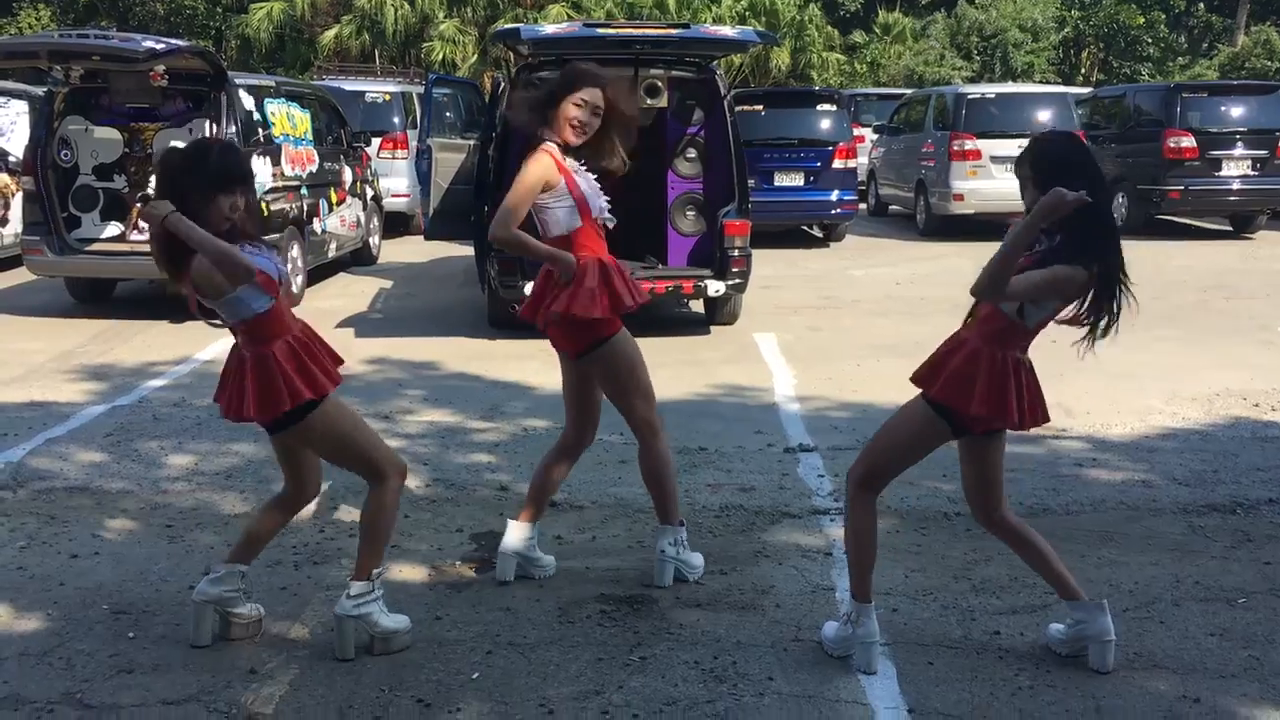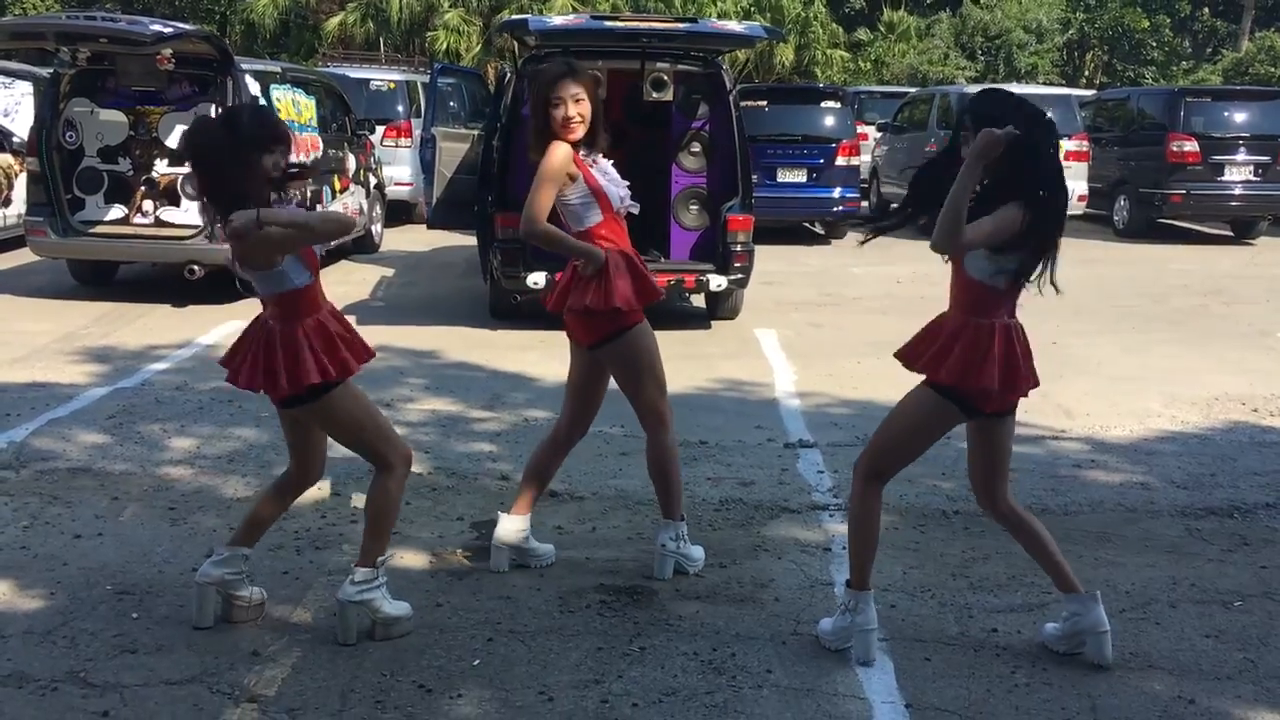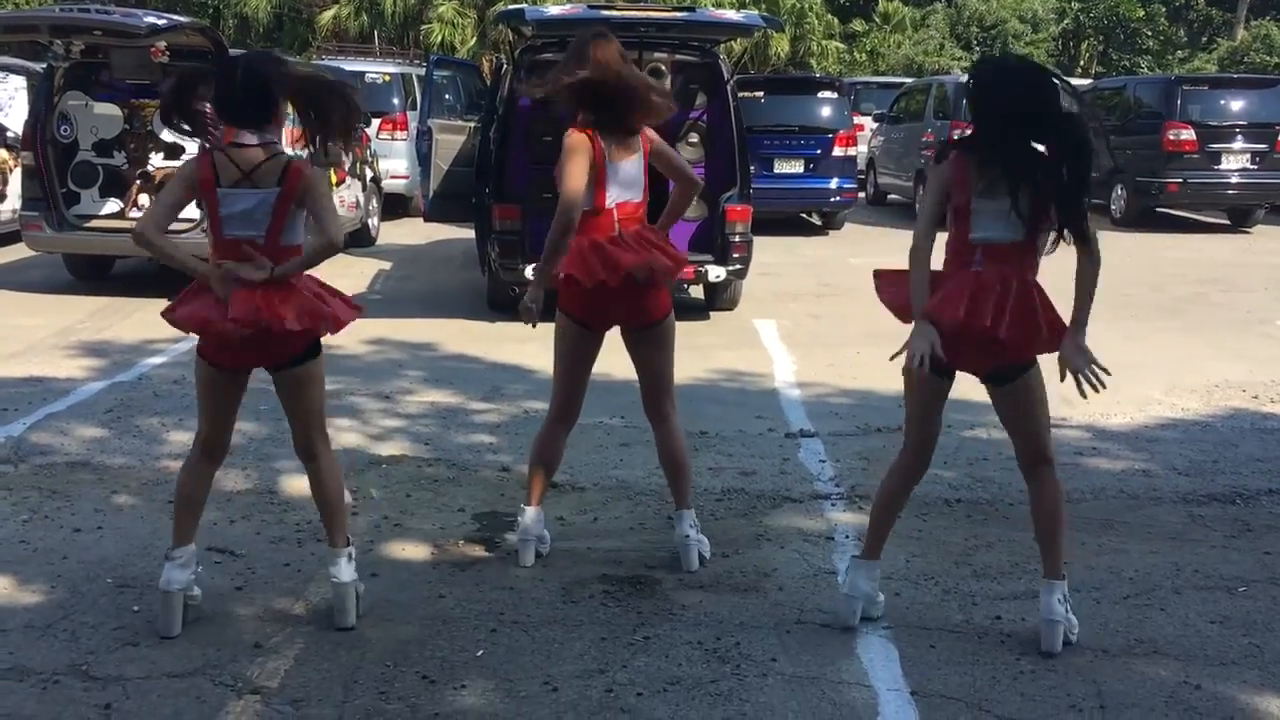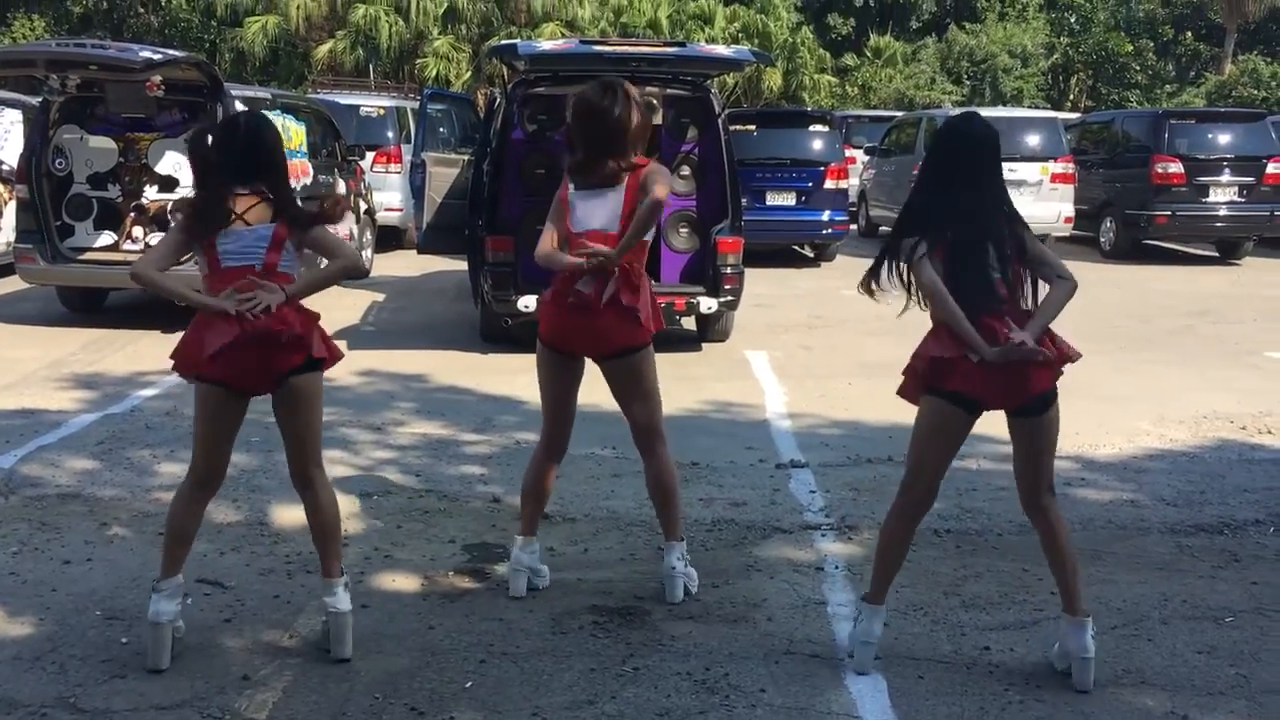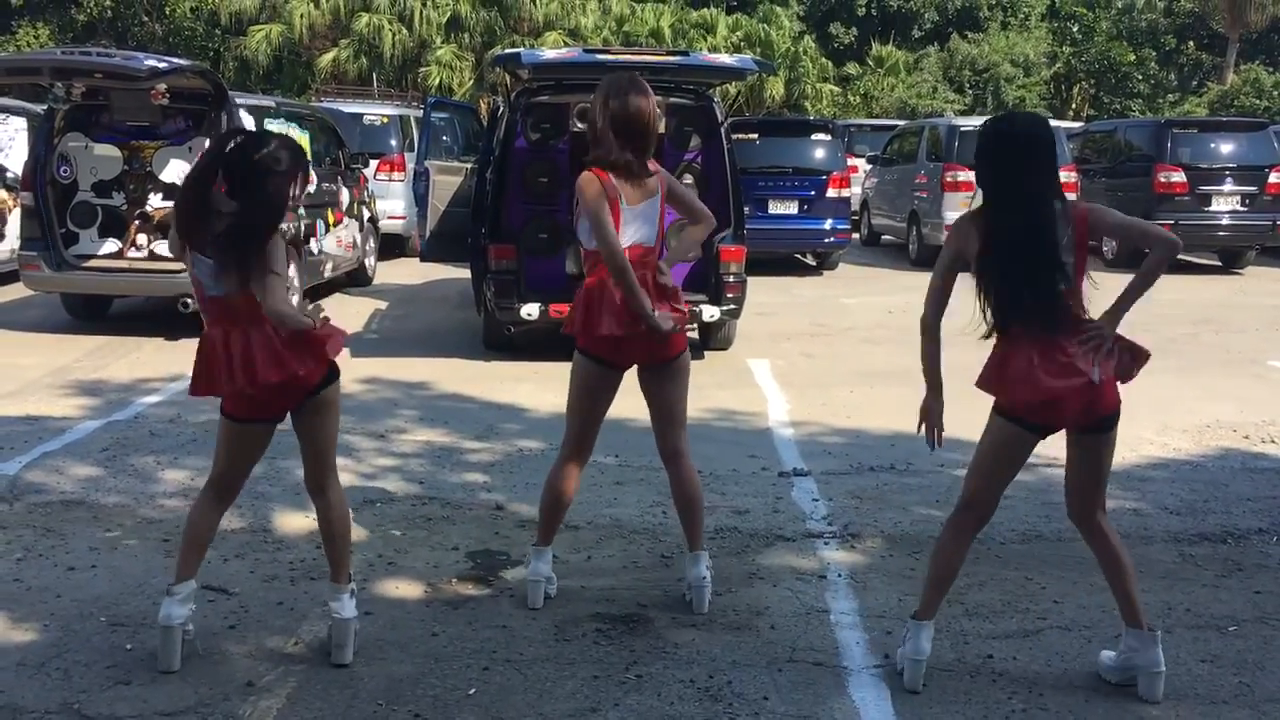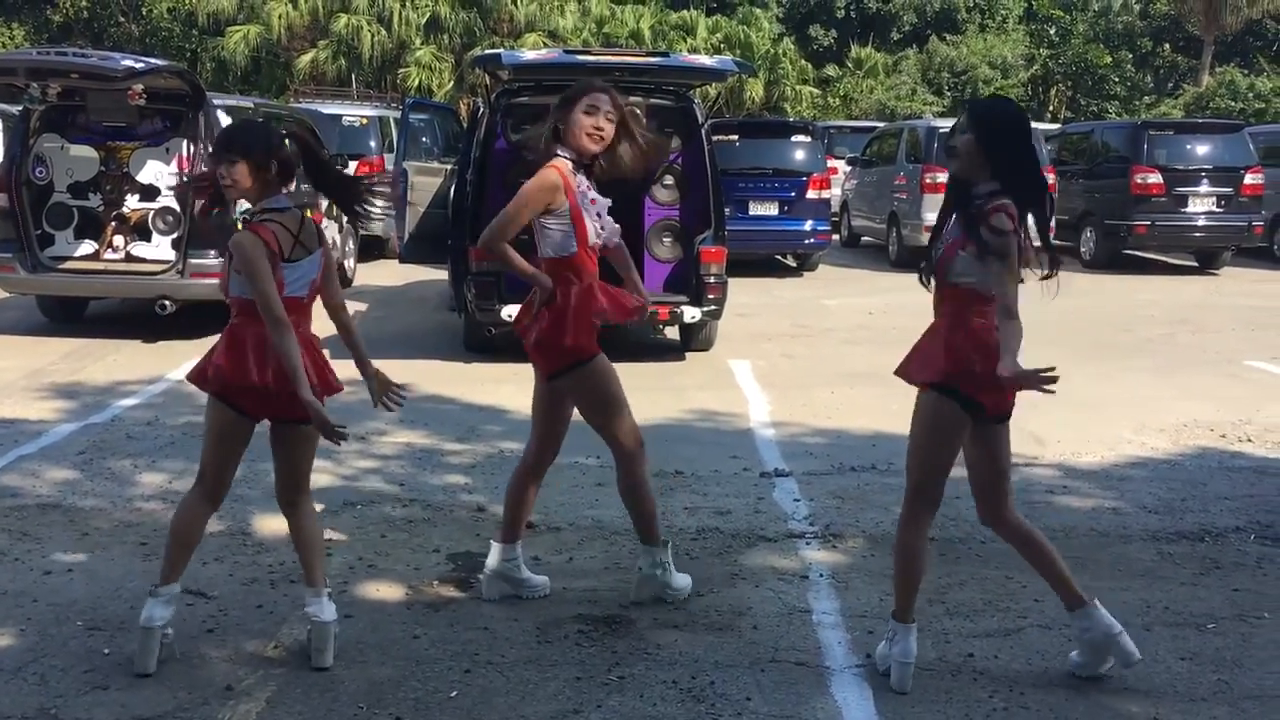
dt=0.7s
person 1, frame 1
left shoulder: (1069, 266)
right shoulder: (1057, 246)
left elbow: (992, 290)
left wrist: (1037, 225)
left hip: (975, 380)
right hip: (988, 381)
left knee: (862, 482)
right knee: (993, 513)
left ankle: (858, 624)
right ankle: (1087, 617)
person 1, frame 2
left shoulder: (1019, 208)
right shoulder: (1007, 195)
left elbow: (946, 241)
left wrist: (974, 165)
left hip: (969, 357)
right hip: (993, 360)
left knee: (869, 472)
right knee: (994, 498)
left ankle: (858, 613)
right ankle: (1083, 611)
person 1, frame 3
left shoulder: (958, 162)
right shoulder: (1055, 170)
left elbow: (923, 241)
right elbow: (1086, 252)
left wrist: (923, 317)
right wrist: (1076, 333)
left hip: (945, 315)
right hip: (1010, 326)
left knee: (914, 454)
right knee: (1038, 463)
left ankle: (863, 574)
right ankle: (1054, 596)
person 1, frame 4
left shoulder: (923, 227)
right shoulder: (1008, 225)
left elbow: (930, 285)
right elbow: (1064, 282)
left wrist: (982, 349)
right wrist: (1029, 335)
left hip: (959, 364)
right hip: (1027, 365)
left knee: (913, 499)
right knee: (1040, 500)
left ankle: (869, 619)
right ankle: (1076, 631)
person 1, frame 5
left shoulder: (976, 228)
right shoulder: (1079, 218)
left elbow: (931, 314)
right elbow: (1166, 247)
left wrist: (934, 388)
right wrist: (1114, 315)
left hip: (1031, 388)
right hip: (1092, 379)
left knee: (970, 512)
right knee: (1089, 517)
left ankle: (919, 635)
right ankle: (1142, 645)
person 1, frame 6
left shoulder: (994, 214)
right shoulder: (969, 208)
left elbow: (1006, 298)
left wrist: (1007, 359)
left hip: (963, 367)
right hip: (964, 368)
left knee: (917, 510)
right knee: (999, 513)
left ankle: (900, 641)
right ankle: (1092, 621)
person 2, frame 1
left shoulder: (219, 239)
right shoulder: (203, 263)
right elbow: (250, 269)
right wrist: (182, 227)
left hip: (284, 371)
right hip: (283, 377)
left knee: (299, 490)
right knee: (388, 469)
left ankle: (220, 588)
right ankle: (361, 601)
person 2, frame 2
left shoulder: (248, 212)
right shoulder: (258, 231)
right elbow: (343, 224)
right wrist: (266, 216)
left hip: (294, 347)
right hip: (305, 357)
left knee: (303, 470)
right knee: (394, 458)
left ankle: (224, 570)
right ankle: (365, 588)
person 2, frame 3
left shoulder: (200, 167)
right shoulder: (298, 172)
left elbow: (146, 232)
right elbow: (332, 240)
left wrist: (211, 272)
right wrist: (274, 273)
left hip: (223, 321)
right hip: (288, 313)
left knee: (208, 448)
right knee: (314, 447)
left ankle: (178, 567)
right ankle: (342, 563)
person 2, frame 4
left shoulder: (198, 216)
right shoulder: (291, 216)
left elbow: (144, 270)
right elbow: (351, 261)
left wrist: (204, 301)
right wrist: (286, 293)
left hip: (221, 344)
right hip: (288, 339)
left knee: (202, 479)
right knee: (310, 477)
left ankle: (166, 598)
right ankle: (336, 594)
person 2, frame 5
left shoulder: (191, 212)
right shoulder: (259, 233)
right elbow: (273, 309)
right wrist: (311, 323)
left hip: (238, 368)
right hip: (295, 359)
left knee: (219, 488)
right knee: (324, 483)
left ankle: (178, 600)
right ankle: (342, 599)
person 2, frame 6
left shoulder: (248, 241)
right shoulder: (313, 229)
left elbow: (275, 324)
right elbow: (336, 308)
left wrist: (307, 399)
right wrist: (366, 369)
left hip: (245, 369)
right hip: (302, 373)
left knee: (206, 492)
right knee: (296, 496)
left ankle: (160, 605)
right ankle: (319, 603)
person 3, frame 1
left shoulder: (569, 163)
right shoulder: (543, 160)
right elbow: (500, 230)
right wrist: (558, 260)
left hip: (583, 305)
right hip: (582, 304)
left knee: (577, 434)
right knee: (649, 426)
left ankle: (519, 540)
right ankle: (672, 545)
person 3, frame 2
left shoulder: (584, 155)
right shoulder: (559, 153)
right elbow: (531, 225)
left wrist: (597, 256)
right wrist: (593, 254)
left hip: (600, 296)
right hip: (604, 296)
left knee: (571, 424)
right knee: (658, 419)
left ankle: (513, 530)
right ankle: (673, 539)
person 3, frame 3
left shoulder: (576, 137)
right shoulder: (643, 133)
left elbow: (566, 208)
right elbow: (690, 183)
left wrist: (540, 284)
left hip: (589, 278)
right hip: (645, 278)
left knee: (562, 412)
right knee: (662, 411)
left ankle: (531, 522)
right ankle: (687, 526)
person 3, frame 4
left shoulder: (571, 180)
right shoulder: (650, 172)
left elbow: (545, 253)
right elbow: (657, 200)
left wrist: (584, 264)
right wrist: (615, 256)
left hip: (561, 314)
right hip: (619, 317)
left knee: (552, 443)
right knee: (652, 441)
left ankle: (525, 554)
right ankle: (676, 558)
person 3, frame 5
left shoulder: (591, 181)
right shoulder: (656, 174)
left elbow: (615, 257)
right elbow: (703, 219)
left wrist: (644, 318)
right wrist: (667, 264)
left hip: (607, 322)
right hip: (661, 313)
left knee: (574, 451)
right knee: (675, 451)
left ankle: (539, 563)
right ankle: (698, 567)
person 3, frame 6
left shoulder: (583, 180)
right shoulder: (552, 176)
left elbow: (608, 240)
right elbow: (491, 240)
left wrist: (635, 287)
right wrist: (536, 279)
left hip: (563, 324)
right hip: (565, 325)
left knee: (540, 452)
right knee: (629, 446)
left ankle: (504, 564)
right ankle: (656, 566)
